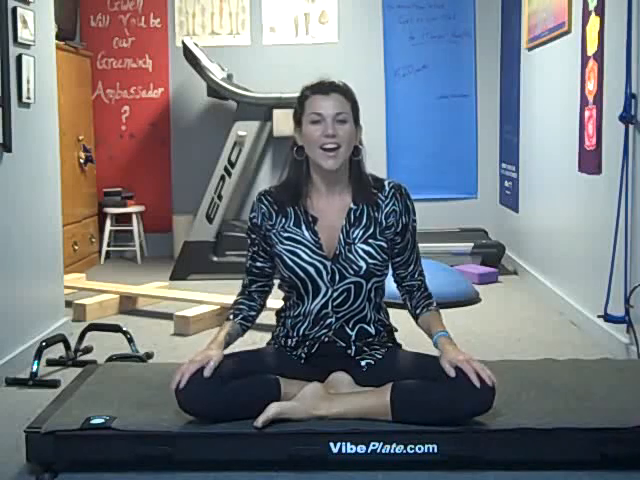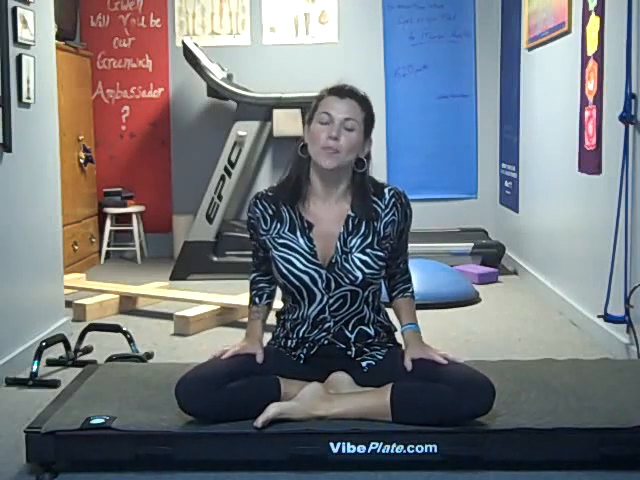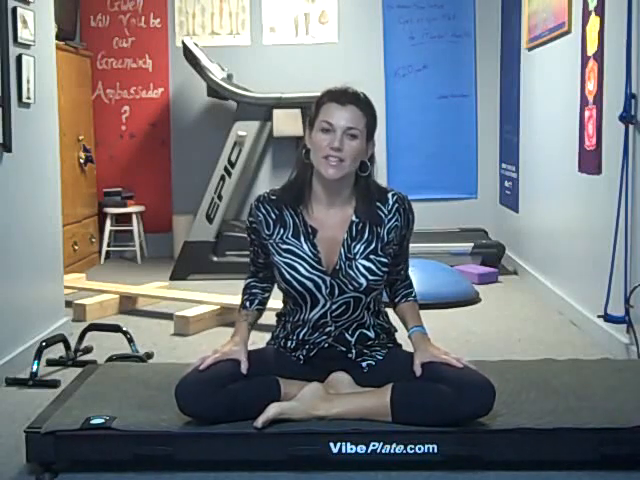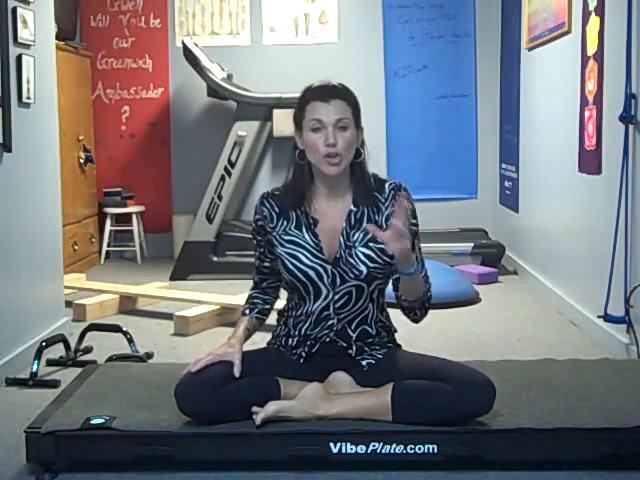
dt=0.7s
person 1, frame 1
left shoulder: (390, 201)
right shoulder: (270, 207)
left elbow: (412, 283)
right elbow: (254, 290)
left wrist: (445, 343)
right wrist: (217, 343)
left hip: (371, 355)
right hip: (294, 355)
left knee: (473, 393)
right knee: (195, 392)
left ankle: (316, 404)
right ankle: (336, 391)
person 1, frame 2
left shoulder: (390, 205)
right shoulder: (268, 207)
left wrist: (412, 334)
right wrist: (253, 334)
left hip: (370, 354)
right hip: (294, 354)
left knee: (476, 393)
right knee: (192, 392)
left ankle: (320, 404)
right ankle: (339, 391)
person 1, frame 3
left shoulder: (393, 209)
right shoulder: (269, 210)
left wrist: (420, 338)
right wrist: (239, 337)
left hip: (370, 355)
right hip: (294, 354)
left knee: (477, 394)
right knee: (192, 394)
left ankle: (318, 405)
right ankle: (339, 392)
person 1, frame 4
left shoulder: (391, 199)
right shoulder: (274, 207)
left elbow: (415, 309)
left wrist: (408, 259)
right wrist: (235, 340)
left hip: (371, 356)
right hip: (295, 354)
left knee: (477, 393)
right knee: (192, 393)
left ankle: (317, 404)
right ankle: (334, 391)
